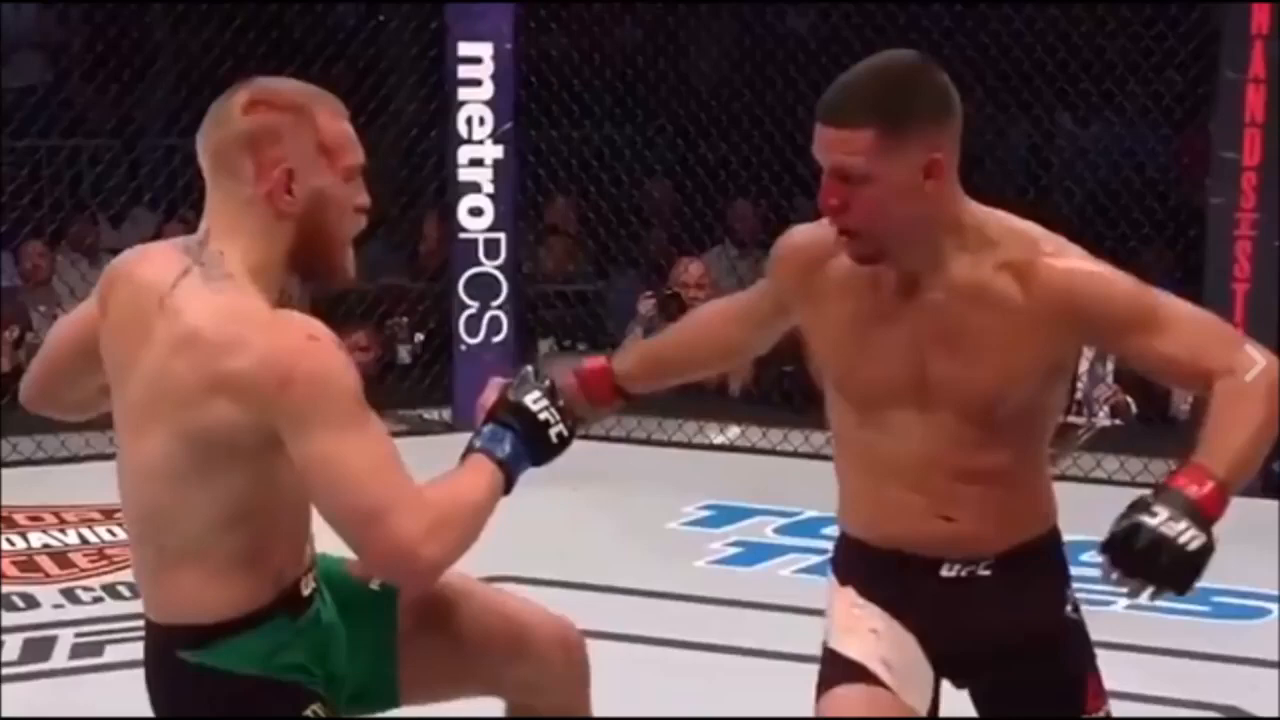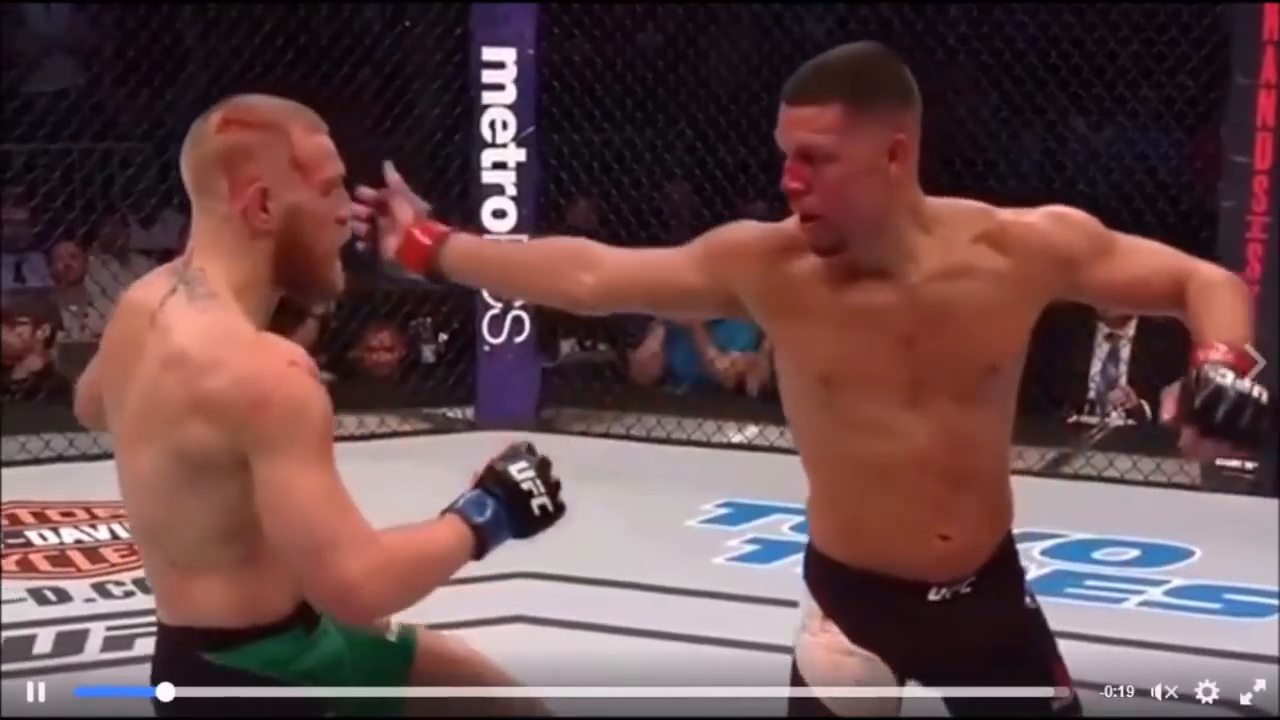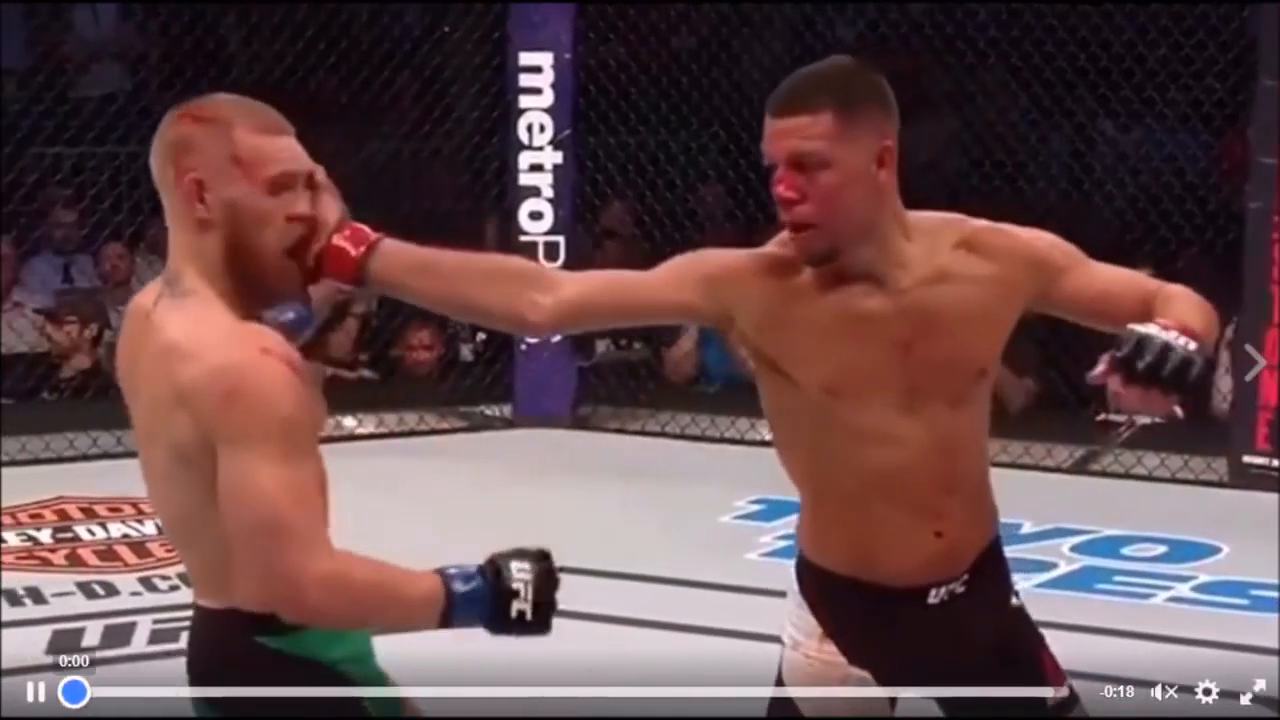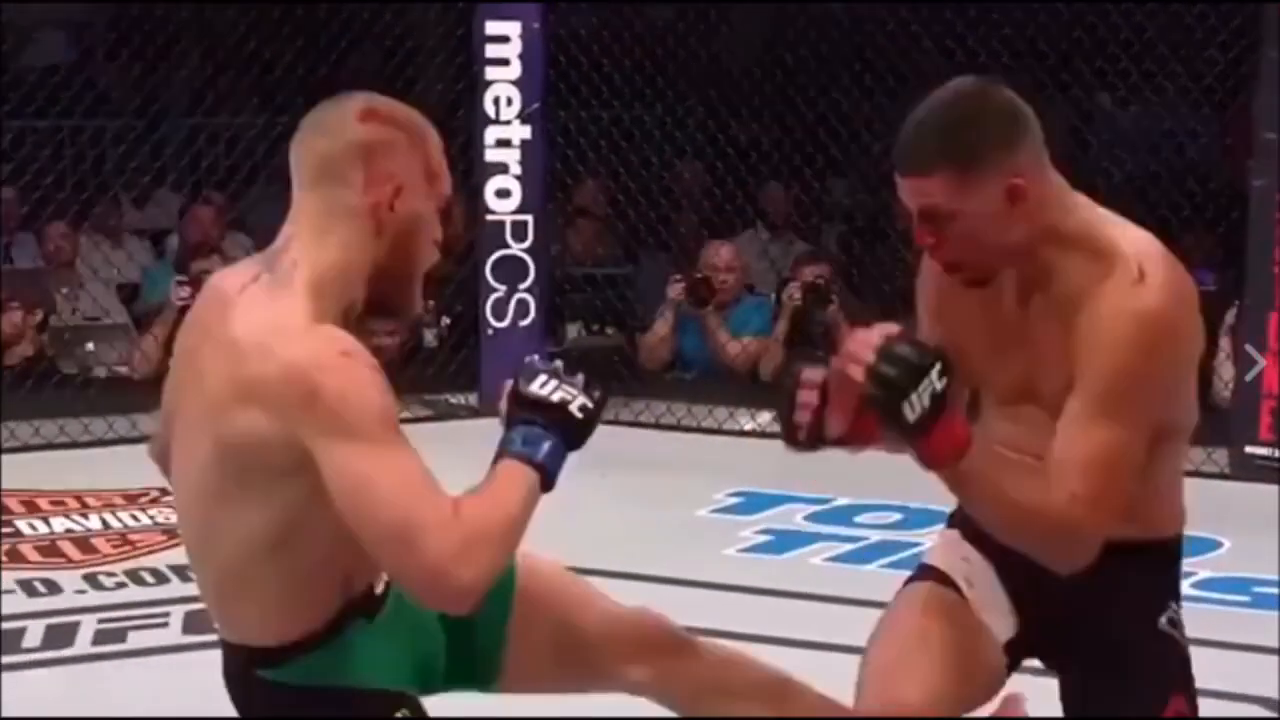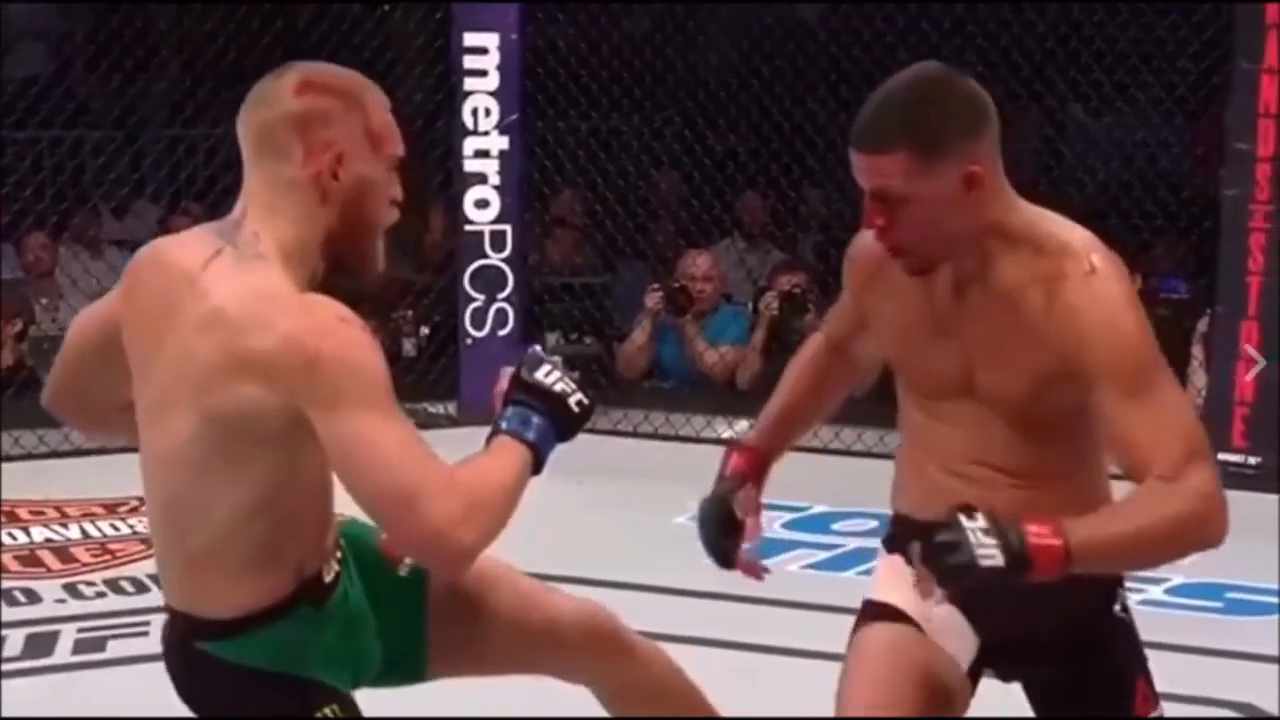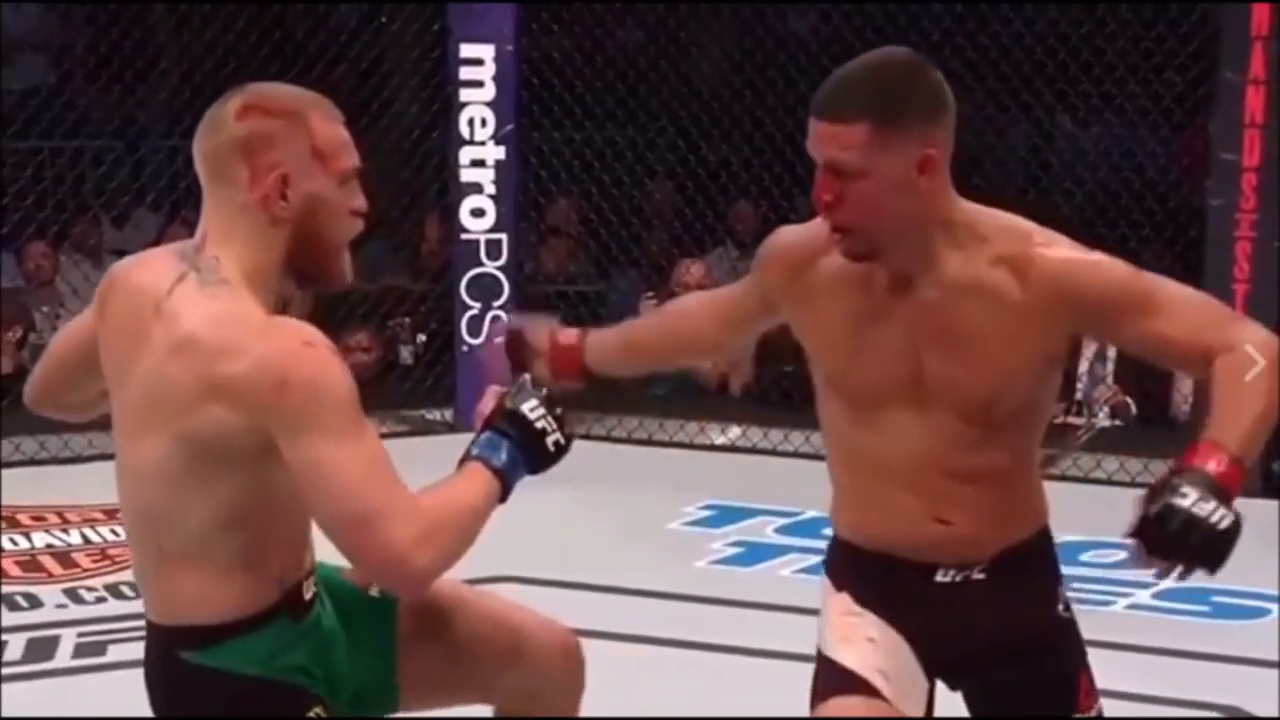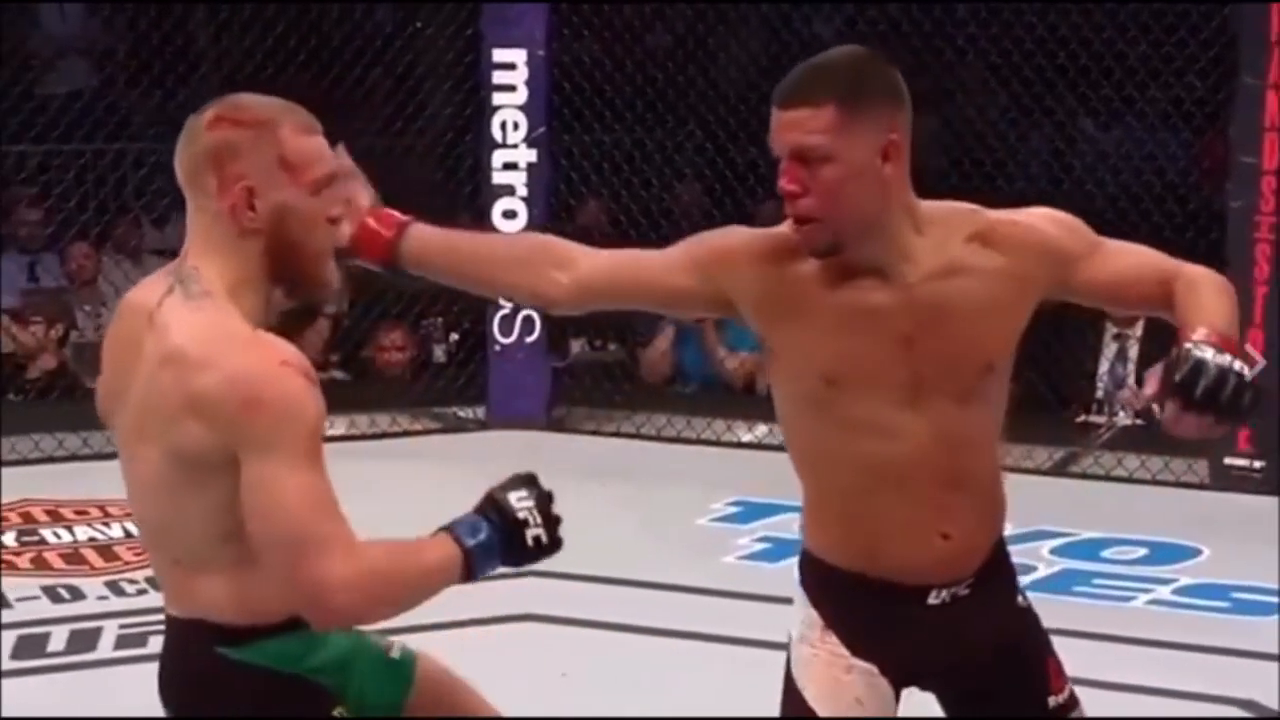
dt=0.7s
person 1, frame 1
left shoulder: (1051, 282)
right shoulder: (808, 263)
right elbow: (738, 324)
left wrist: (1195, 496)
right wrist: (610, 378)
left hip: (1020, 584)
right hip: (877, 585)
person 1, frame 2
left shoulder: (1021, 249)
right shoulder: (762, 265)
left elbow: (1204, 281)
right elbow: (592, 276)
right wrist: (429, 245)
left hip: (988, 595)
right hip: (851, 605)
person 1, frame 3
left shoulder: (997, 261)
right shoulder: (748, 286)
left elbow: (1176, 304)
right elbow: (543, 300)
left wrist: (1172, 340)
right wrist: (355, 252)
left hip: (977, 598)
right hip: (844, 612)
person 1, frame 4
left shoulder: (1134, 295)
right shoulder: (952, 264)
left elbow: (1071, 535)
left wrist: (938, 435)
right wrist: (848, 410)
left hip: (1121, 576)
right hip: (989, 544)
person 1, frame 5
left shoulder: (1081, 292)
right shoulder: (876, 259)
left elbow: (1196, 501)
right elbow: (837, 350)
left wrist: (1030, 548)
right wrist: (749, 459)
left hip: (1062, 581)
right hip: (928, 566)
person 1, frame 6
left shoulder: (1045, 275)
right shoulder: (798, 263)
right elbow: (718, 319)
left wrist: (1209, 478)
right wrist: (577, 353)
left hip: (1014, 587)
right hip: (870, 590)
person 1, frame 7
left shoulder: (1015, 249)
right shoulder: (757, 271)
left elbow: (1192, 284)
right elbow: (565, 275)
left wrist: (1210, 347)
right wrist: (389, 236)
left hip: (982, 596)
right hip: (850, 608)
person 2, frame 1
left shoulder: (138, 275)
right shoulder: (281, 350)
left elbow: (44, 390)
right elbow: (413, 548)
right wrist: (501, 447)
left hip: (301, 605)
left knee: (547, 656)
person 2, frame 2
left shoulder: (148, 301)
right shoulder: (258, 371)
left elbow: (92, 407)
right elbow: (358, 586)
right wrist: (485, 511)
left hip: (292, 640)
person 2, frame 3
left shoulder: (153, 313)
right shoulder: (243, 362)
right elbow: (302, 584)
right wrist: (474, 594)
left hip: (240, 642)
right hip: (282, 665)
person 2, frame 4
left shoulder: (232, 292)
right shoulder: (312, 364)
left elbow: (171, 450)
right elbow: (452, 570)
right wrist: (535, 446)
left hip: (377, 594)
left knee: (647, 648)
person 2, frame 5
left shoulder: (167, 264)
right shoulder: (305, 332)
left elbow: (70, 394)
right elbow: (445, 534)
right wrist: (527, 430)
right hip: (261, 657)
left knee: (589, 635)
person 2, frame 6
left shoulder: (137, 282)
right shoulder: (277, 355)
left elbow: (47, 393)
right elbow: (405, 557)
right wrist: (499, 455)
left hip: (304, 613)
left knee: (546, 660)
person 2, frame 7
left shoulder: (148, 304)
right shoulder: (256, 370)
left elbow: (113, 405)
right elbow: (334, 590)
right wrist: (479, 539)
left hip: (286, 649)
